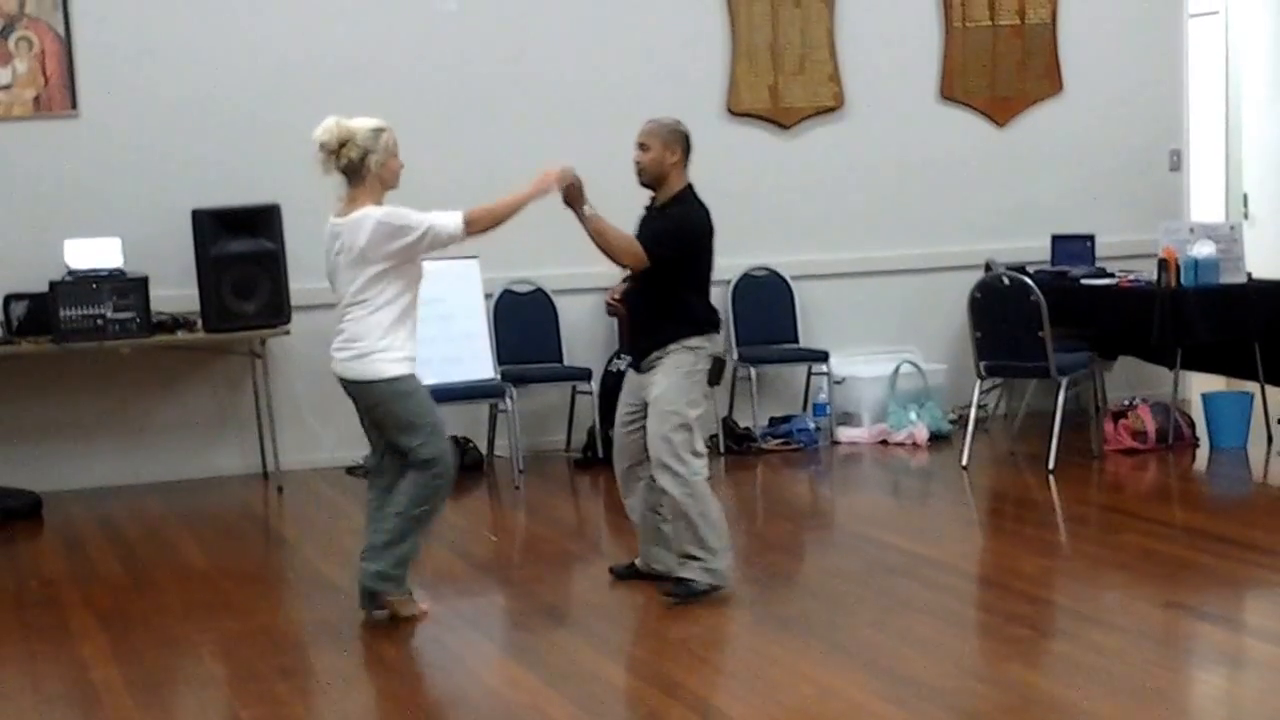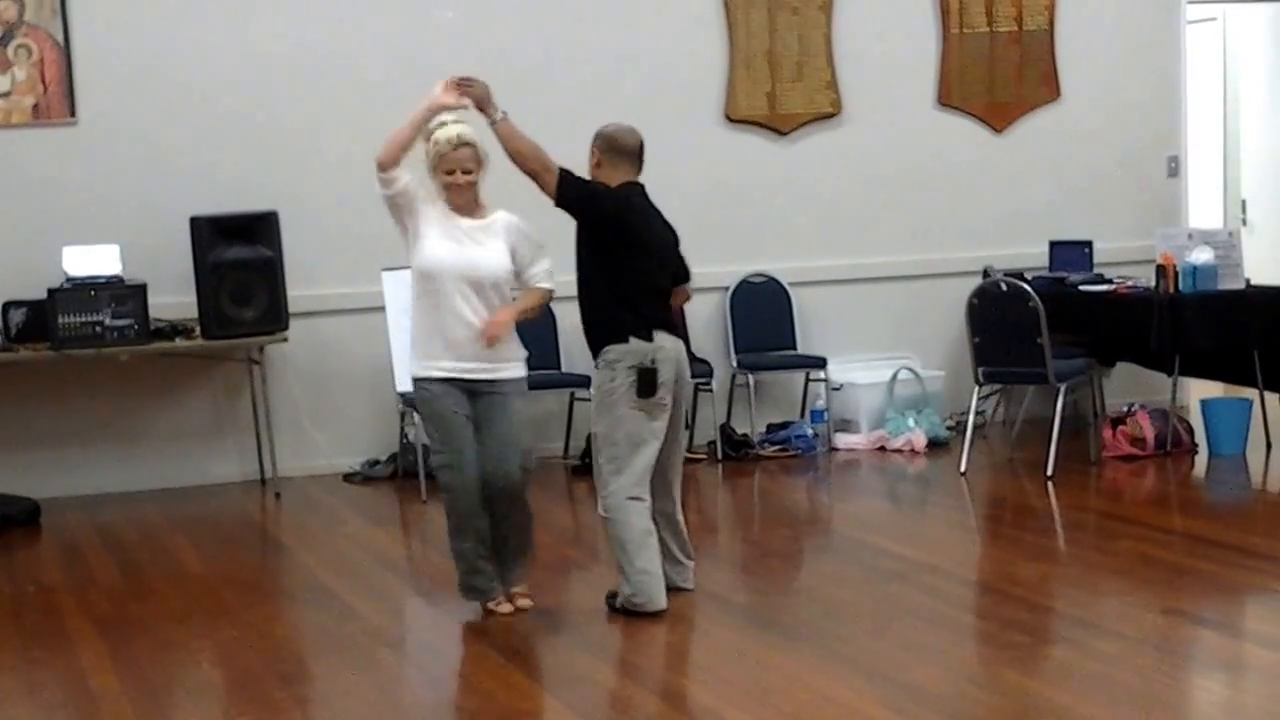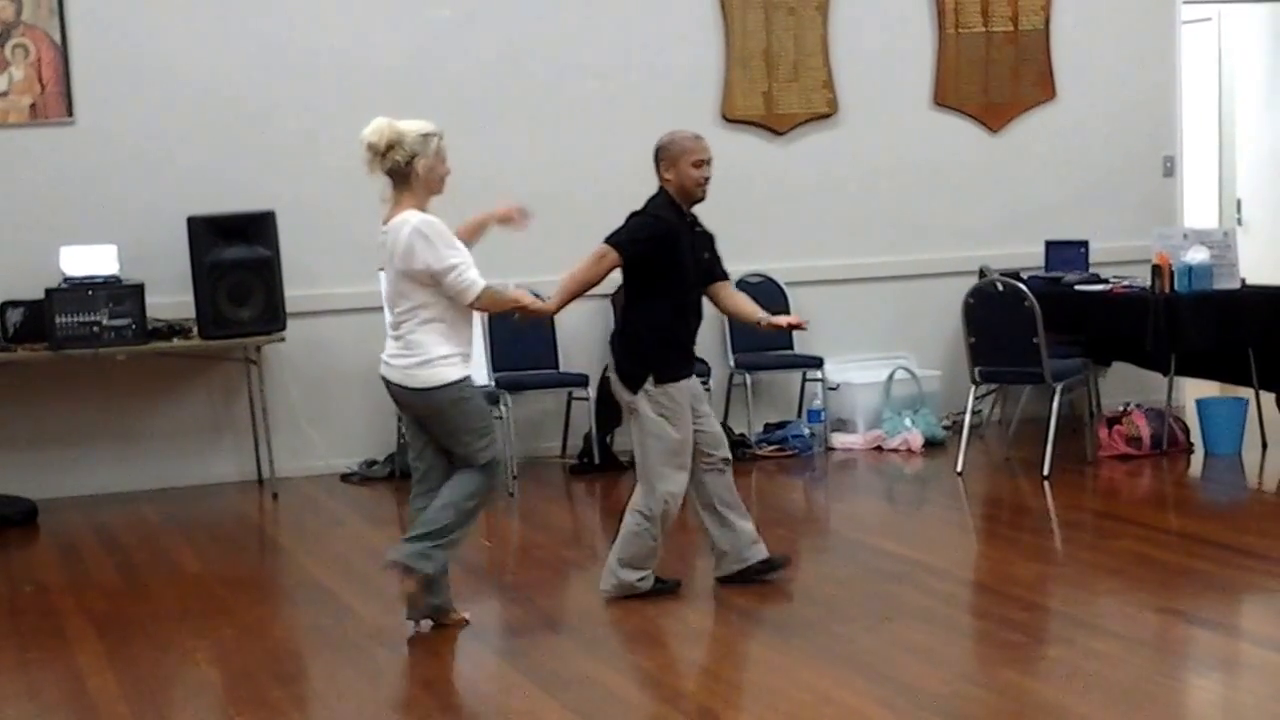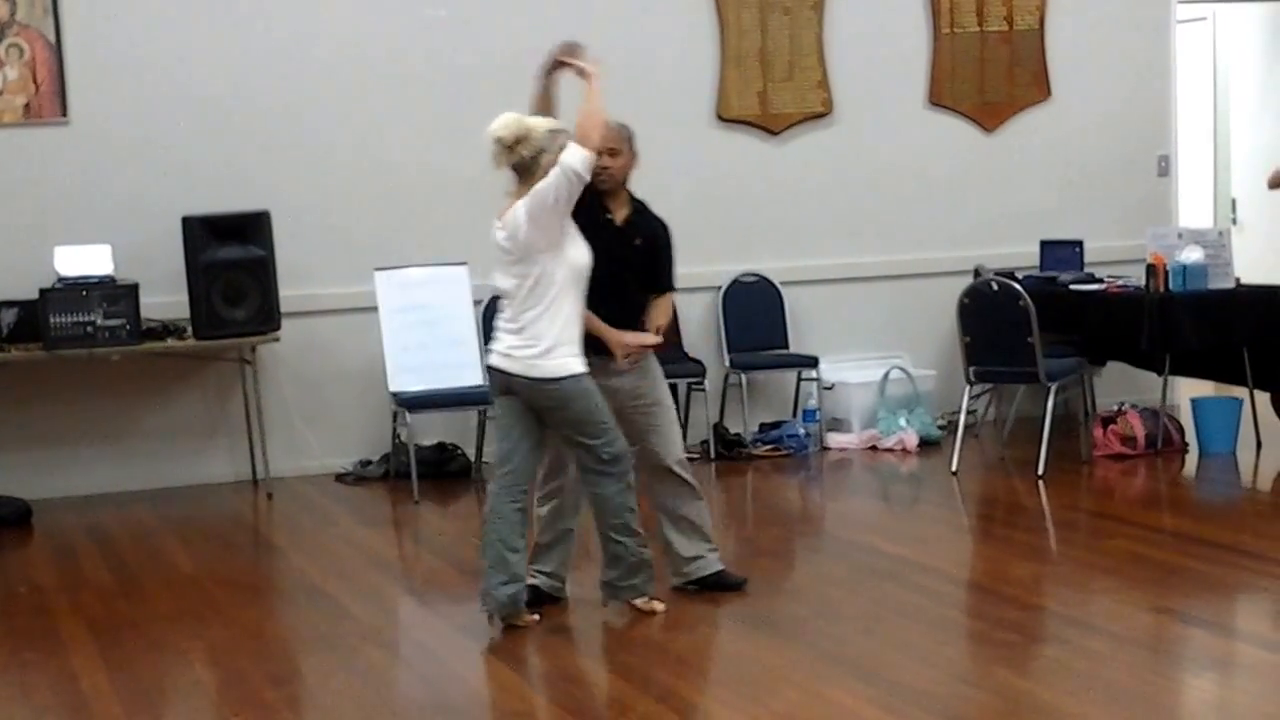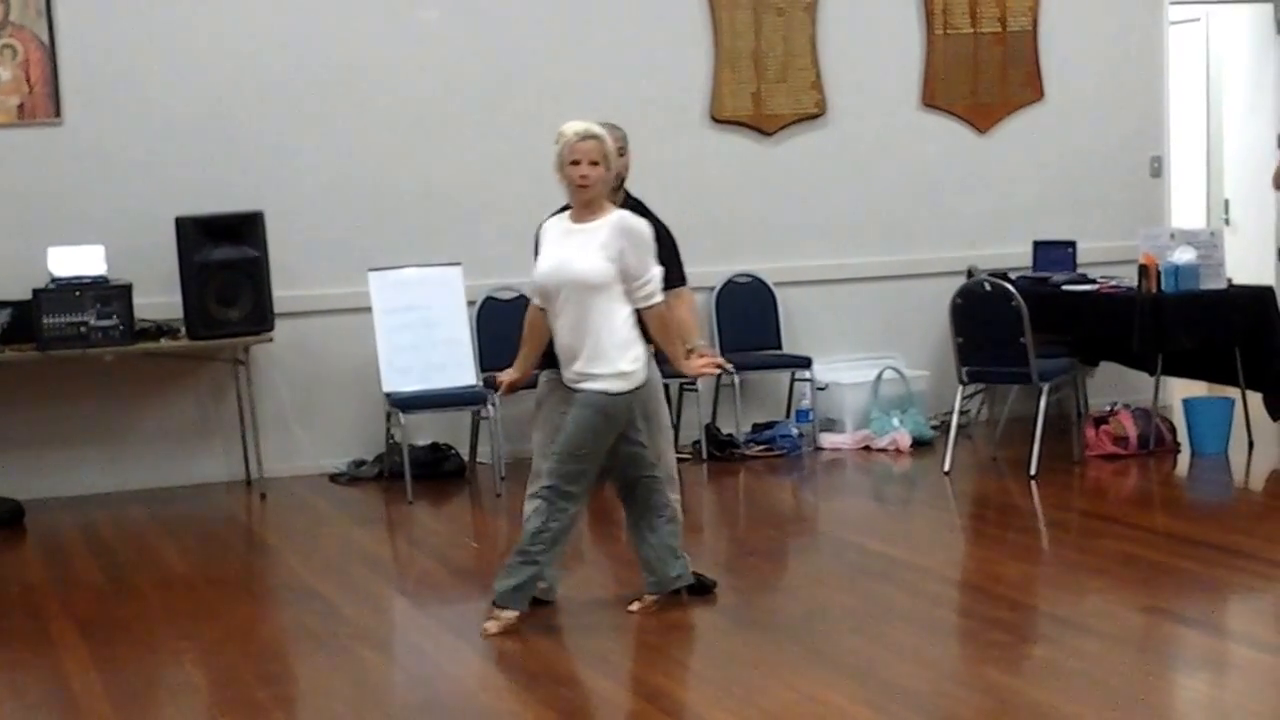
dt=1s
person 1, frame 1
left shoulder: (341, 224)
right shoulder: (385, 222)
right elbow: (469, 224)
right wrist: (535, 189)
left hip: (367, 366)
right hip: (381, 370)
left knee: (394, 470)
right knee: (434, 462)
left ankle: (384, 588)
right ankle: (382, 574)
person 1, frame 2
left shoulder: (507, 227)
right shoulder: (418, 213)
left elbow: (541, 285)
right elbow: (386, 162)
left wrist: (510, 312)
right wrist: (431, 108)
left hip: (498, 371)
right hip: (439, 373)
left knee: (506, 474)
right knee: (461, 477)
left ankle: (512, 569)
right ankle: (482, 583)
person 1, frame 3
left shoulder: (400, 224)
right shoulder: (422, 227)
right elbow: (474, 294)
left wrist: (491, 219)
right wrist: (522, 301)
left hip: (406, 375)
right hip: (438, 377)
left knee: (431, 479)
right knee: (480, 466)
left ankle: (431, 597)
right ankle: (416, 557)
person 1, frame 4
left shoulder: (511, 222)
right shoulder: (541, 211)
right elbow: (591, 142)
right wrist: (592, 81)
left hip: (509, 368)
right hip: (553, 373)
left knee: (511, 480)
right knee: (610, 464)
left ankle: (504, 597)
right ankle: (629, 583)
person 1, frame 5
left shoulder: (628, 229)
right shoulder: (551, 230)
left elbow: (651, 304)
right elbow: (541, 308)
left wrist: (682, 361)
right wrist: (522, 368)
left hip: (612, 379)
right hip: (583, 379)
left knee: (561, 486)
right knee: (637, 477)
left ankle: (513, 595)
right ankle: (667, 573)
person 2, frame 1
left shoulder: (687, 216)
right shoulder: (656, 210)
left elbow: (631, 256)
left wrist: (582, 207)
right wrist: (625, 290)
left hip: (681, 353)
right hip: (645, 356)
left knee: (672, 459)
right knee: (632, 461)
left ankle: (707, 562)
right ankle: (659, 557)
person 2, frame 2
left shoulder: (605, 206)
right shoulder: (654, 219)
left elbow: (538, 167)
right elbow: (680, 288)
left wrist: (490, 110)
left hip: (629, 358)
right hip: (664, 351)
left knee: (620, 482)
right knee: (660, 475)
left ankle: (643, 591)
right ankle: (675, 569)
person 2, frame 3
left shoulder: (694, 231)
right shoulder: (656, 222)
left elbow: (720, 289)
right elbow: (604, 259)
left wrist: (767, 319)
right wrist: (554, 304)
left hip: (673, 368)
right hip: (650, 371)
left knee: (713, 458)
right knee: (664, 478)
left ankle: (740, 555)
right ankle: (628, 575)
person 2, frame 4
left shoulder: (652, 228)
right shoulder: (573, 204)
left elbow: (661, 296)
left wrist: (651, 335)
right wrist: (548, 78)
left hip: (635, 364)
left knee: (669, 464)
right knee: (560, 475)
left ankle: (698, 563)
right ankle: (546, 576)
person 2, frame 5
left shoulder: (648, 226)
left elbow: (676, 293)
left wrist: (695, 344)
right hip: (565, 373)
left knee: (657, 474)
right knee: (549, 478)
right ankle: (534, 579)
